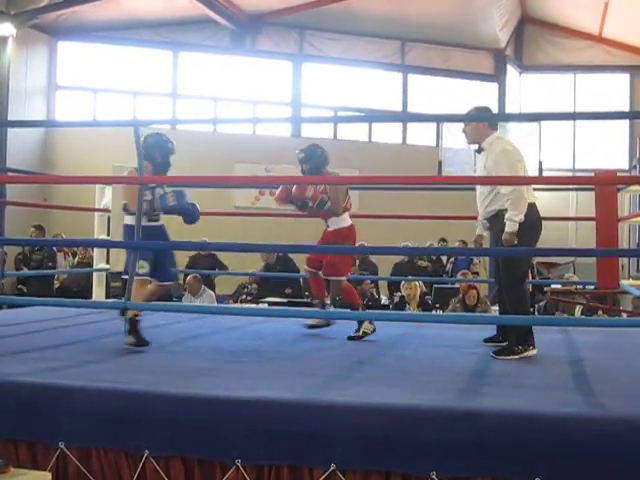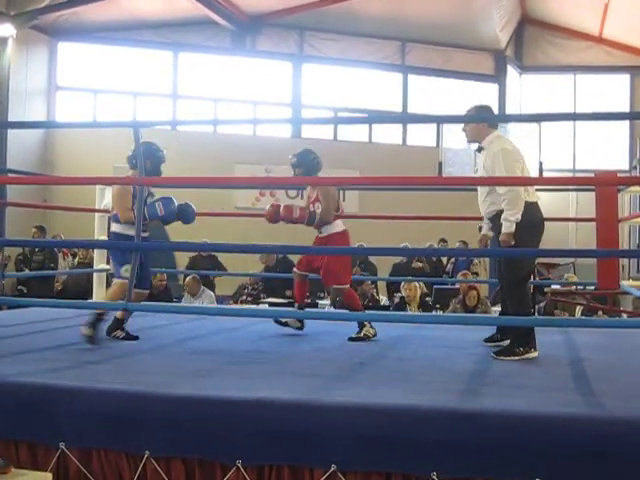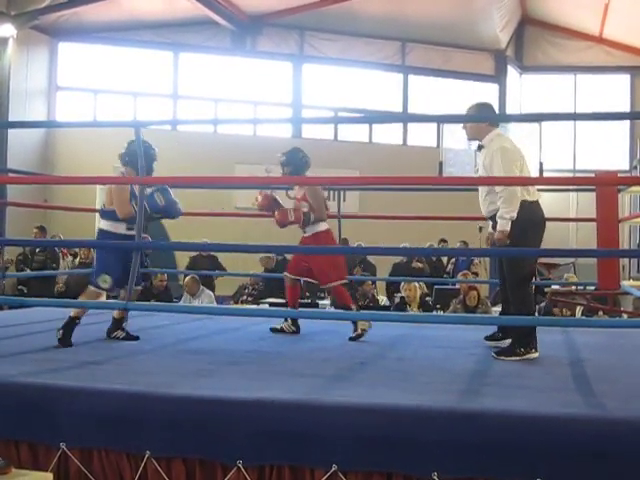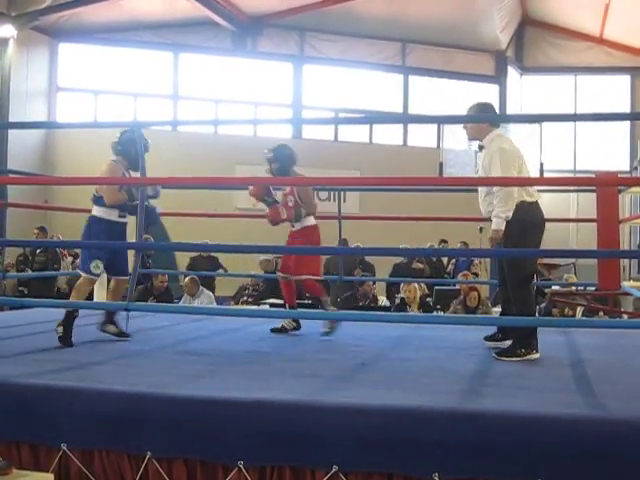
dt=0.1s
person 1, frame 1
left shoulder: (502, 151)
right shoulder: (485, 153)
left elbow: (516, 191)
left wrist: (511, 227)
right wrist: (481, 228)
left hip: (517, 223)
right hip: (503, 223)
left knee: (513, 279)
right knee: (504, 279)
left ankle: (523, 341)
right ankle: (506, 332)
person 1, frame 2
left shoulder: (500, 149)
right shoulder: (488, 151)
left elbow: (513, 191)
left wrist: (508, 228)
right wrist: (487, 228)
left hip: (520, 220)
right hip: (510, 221)
left knee: (515, 280)
right knee: (507, 280)
left ankle: (524, 344)
right ankle: (507, 331)
person 1, frame 3
left shoulder: (500, 147)
right shoulder: (489, 149)
left elbow: (509, 190)
left wrist: (502, 226)
right wrist: (494, 227)
left hip: (521, 219)
right hip: (513, 220)
left knee: (518, 280)
right knee: (508, 279)
left ankle: (526, 344)
right ankle: (507, 330)
person 1, frame 4
left shoulder: (499, 148)
right shoulder: (492, 148)
left elbow: (506, 189)
left wrist: (497, 225)
right wrist: (500, 224)
left hip: (520, 219)
right hip: (516, 220)
left knee: (519, 281)
right knee: (508, 279)
left ankle: (527, 345)
right ankle: (508, 331)
person 2, frame 1
left shoulder: (160, 178)
right shoulder: (134, 176)
left elbow: (162, 204)
right elbow: (134, 208)
left wrist: (182, 208)
right wrist: (161, 203)
left hip: (157, 233)
right hip: (137, 234)
left knee: (163, 283)
right knee: (142, 279)
left ankle: (129, 311)
right ankle: (133, 327)
person 2, frame 2
left shoulder: (149, 188)
right shoulder: (124, 186)
left elbow: (159, 215)
right elbow: (123, 216)
left wrist: (178, 214)
right wrist: (151, 214)
left hip: (141, 243)
right hip: (121, 241)
left knee: (140, 291)
right knee: (123, 282)
left ankle: (116, 326)
right ankle: (94, 321)
person 2, frame 3
left shoulder: (135, 184)
right shoulder: (119, 182)
left elbow: (139, 213)
right elbow: (123, 212)
left wrist: (162, 210)
right wrist: (150, 204)
left hip: (128, 240)
right hip: (110, 240)
left knee: (134, 288)
right knee: (98, 288)
left ankle: (116, 327)
right ankle: (67, 328)
person 2, frame 4
left shoulder: (126, 172)
right shoulder: (113, 168)
right elbow: (111, 199)
left wrist: (139, 207)
right wrist: (137, 192)
left hip: (116, 230)
right hip: (99, 228)
left knee: (121, 278)
right knee: (90, 277)
left ankle: (109, 321)
right ankle: (65, 323)
person 3, frame 1
right shoulder: (316, 182)
left elbow: (336, 209)
right elbow: (312, 211)
left wrist: (315, 198)
right wrist: (295, 200)
left hip: (343, 233)
right hip: (330, 233)
left knee: (337, 280)
right knee: (311, 270)
left ankle: (365, 322)
person 3, frame 2
left shoulder: (325, 188)
right shoulder: (311, 189)
left elbow: (328, 218)
right elbow: (308, 218)
left wrist: (299, 215)
right wrist: (286, 213)
left hip: (336, 238)
right hip: (323, 239)
left knee: (339, 286)
right knee: (300, 272)
left ankle: (366, 326)
right ankle: (296, 319)
person 3, frame 3
left shoulder: (312, 186)
right shoulder: (298, 188)
left elbow: (321, 215)
left wrist: (296, 218)
right wrist: (277, 207)
left hip: (321, 238)
right hip: (308, 238)
left knee: (331, 284)
right knee: (291, 276)
left ankle: (360, 321)
right ankle: (292, 323)
person 3, frame 4
left shoulder: (299, 183)
right shoulder: (286, 184)
left elbow: (311, 210)
left wrist: (288, 214)
right wrist: (268, 199)
left hip: (307, 231)
right hip: (296, 232)
left knee: (304, 276)
right knee: (285, 275)
left ankle: (330, 313)
right ankle: (292, 321)
